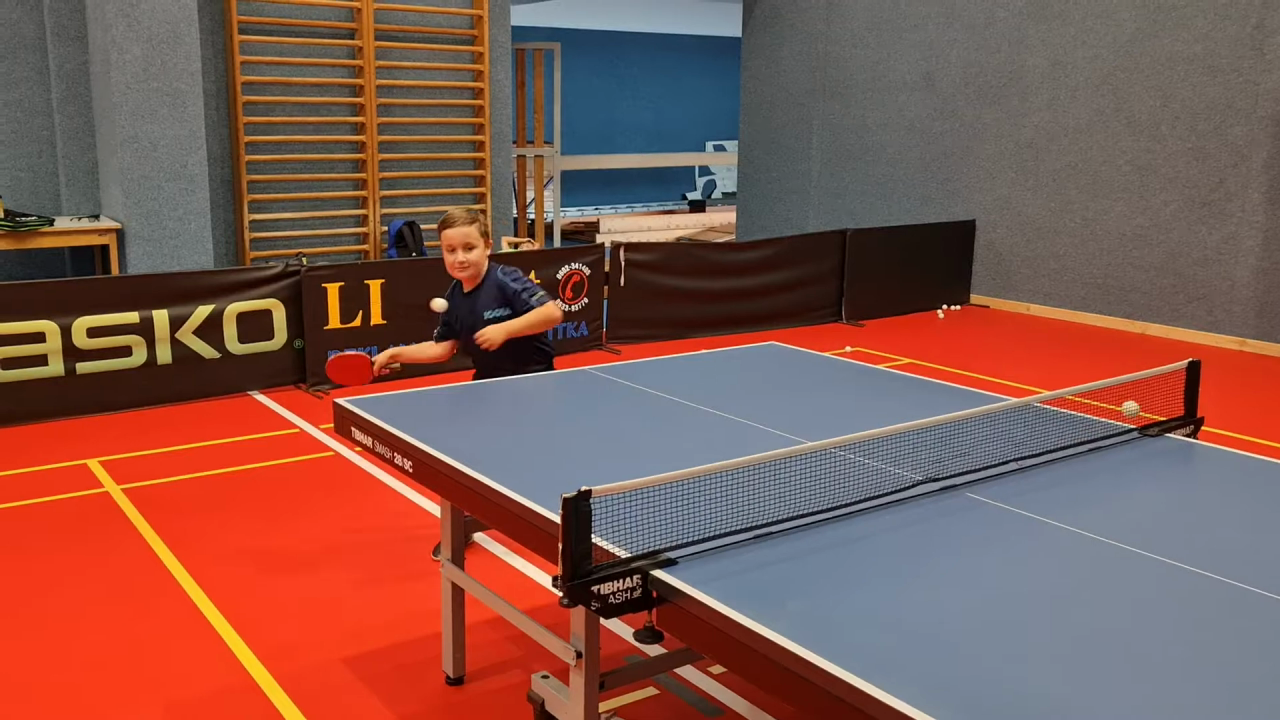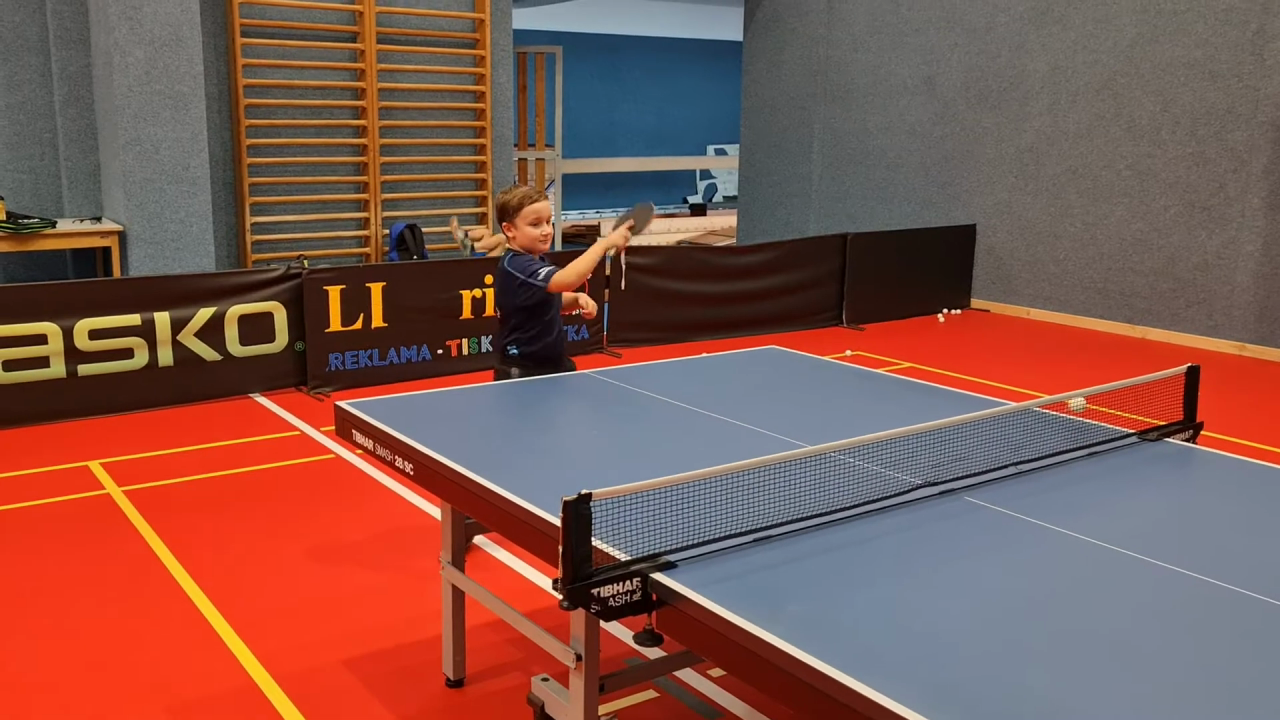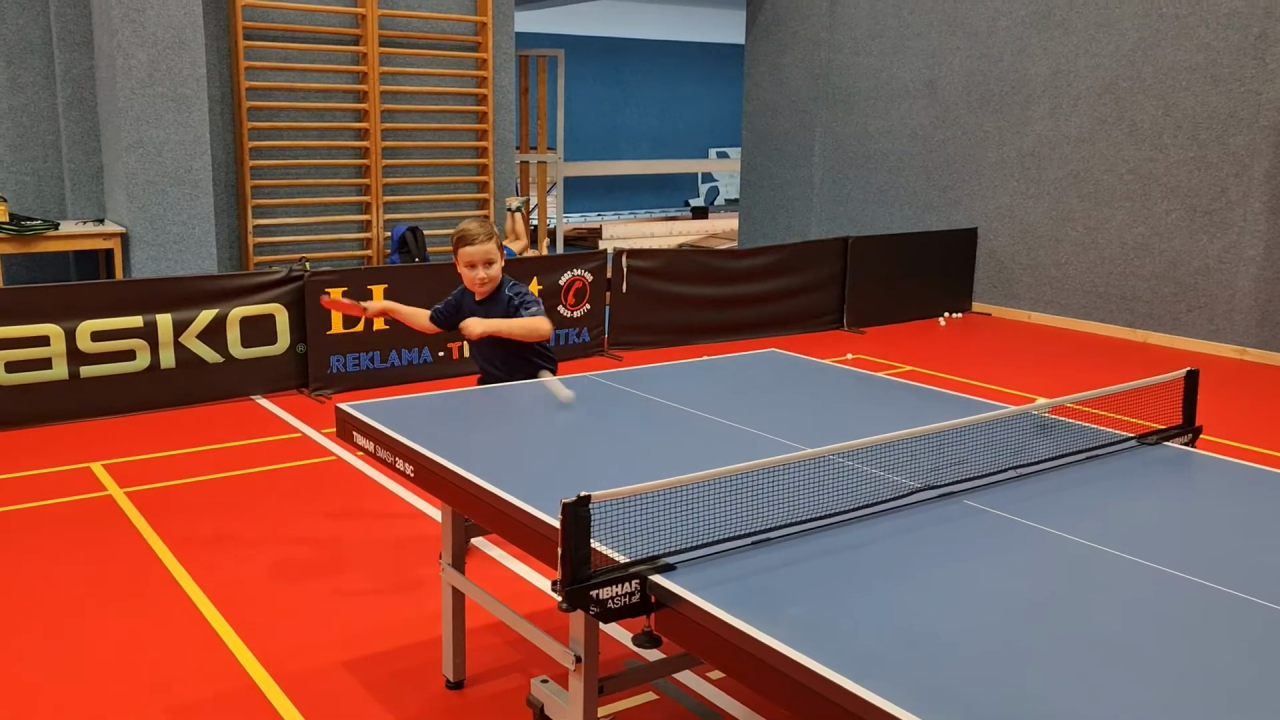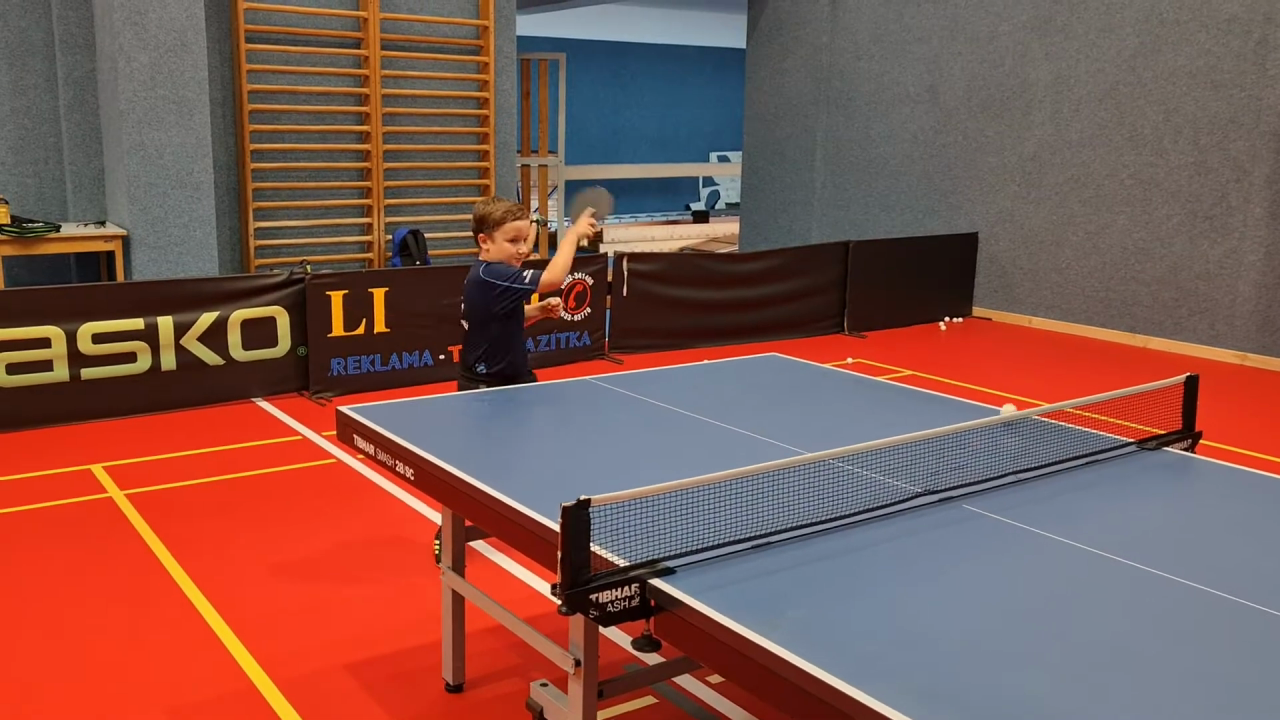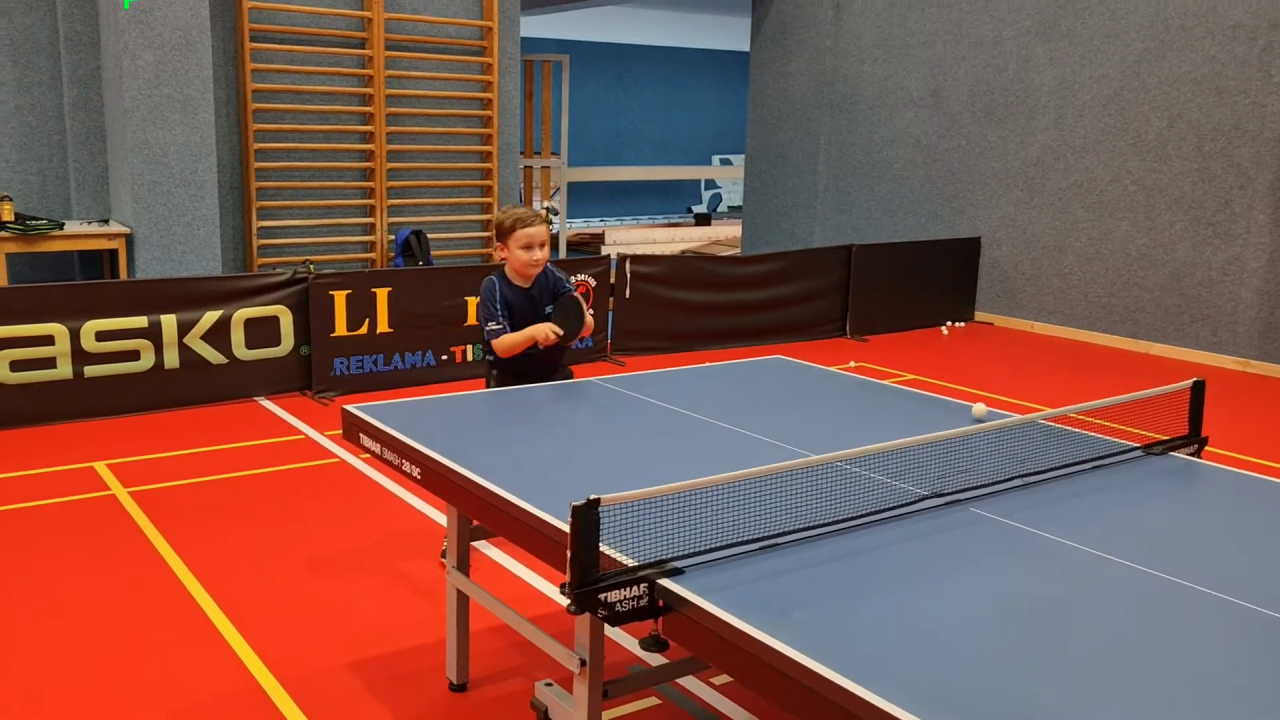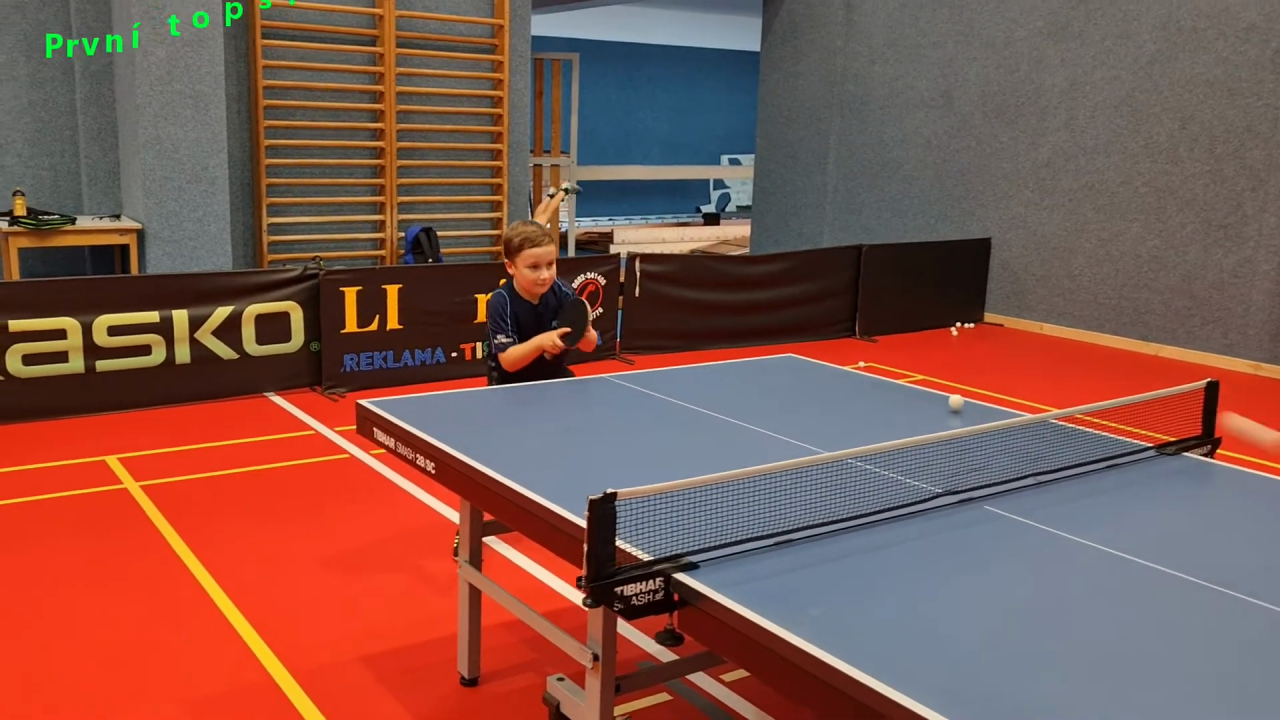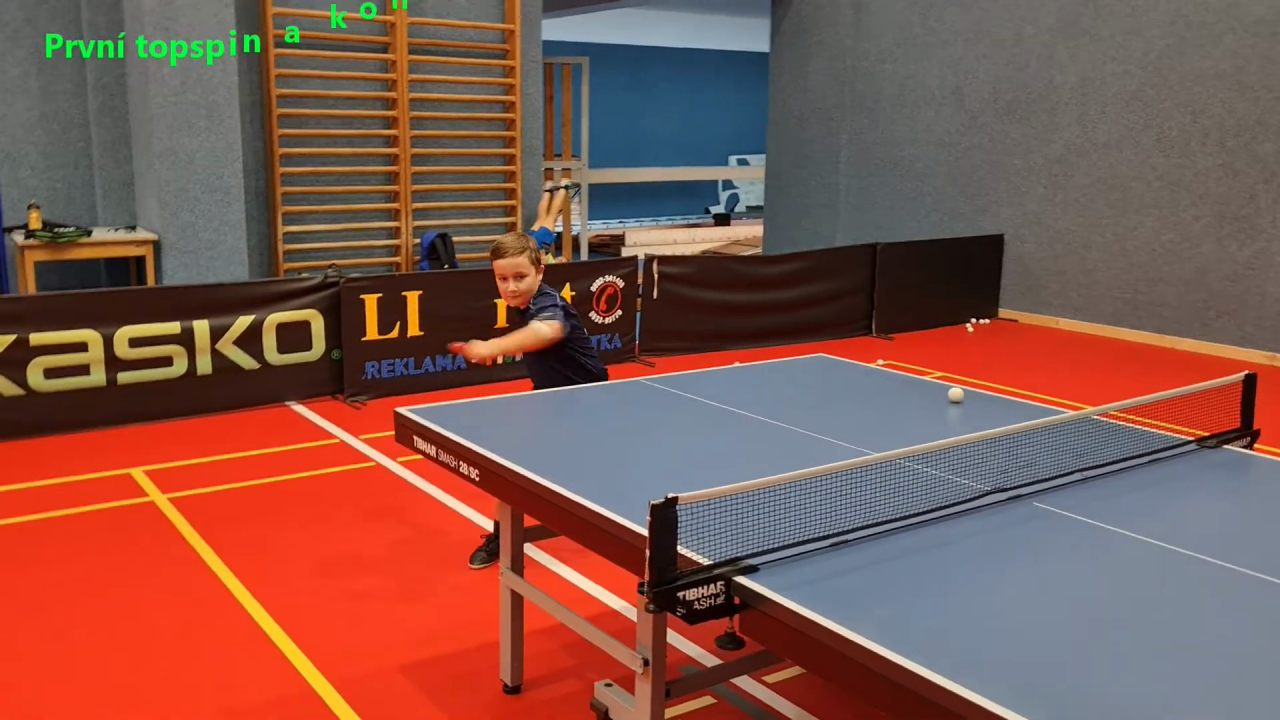
dt=0.5s
person 1, frame 1
left shoulder: (507, 279)
right shoulder: (454, 297)
left elbow: (552, 312)
right elbow: (442, 350)
left wrist: (506, 331)
right wrist: (397, 353)
right hip: (490, 385)
right ankle: (463, 527)
person 1, frame 2
left shoulder: (535, 261)
right shoulder: (514, 266)
right elbow: (564, 281)
left wrist: (577, 298)
right wrist: (604, 243)
left hip: (556, 367)
right hip: (521, 374)
person 1, frame 3
left shoulder: (516, 295)
right shoulder: (463, 297)
left elbow: (543, 330)
right elbow: (432, 321)
left wrist: (491, 325)
right wrist: (387, 307)
person 1, frame 4
left shoulder: (495, 274)
right shoulder: (487, 276)
right elbow: (553, 278)
left wrist: (541, 309)
right wrist: (574, 233)
left hip: (517, 380)
right hip: (485, 387)
person 1, frame 5
left shoulder: (554, 279)
right shoulder: (493, 288)
left elbow: (583, 328)
right elbow: (501, 346)
left wrist: (584, 321)
right wrist: (533, 331)
left hip: (554, 381)
right hip: (508, 384)
person 1, frame 6
left shoulder: (562, 294)
right shoulder: (501, 302)
left elbow: (589, 343)
right elbow: (509, 361)
left wrist: (587, 335)
right wrist: (540, 342)
left hip: (552, 381)
right hip: (510, 386)
person 1, frame 7
left shoulder: (549, 301)
right shoulder: (523, 306)
left elbow: (548, 333)
left wrist: (491, 347)
right wrist: (479, 349)
right ankle: (501, 535)
